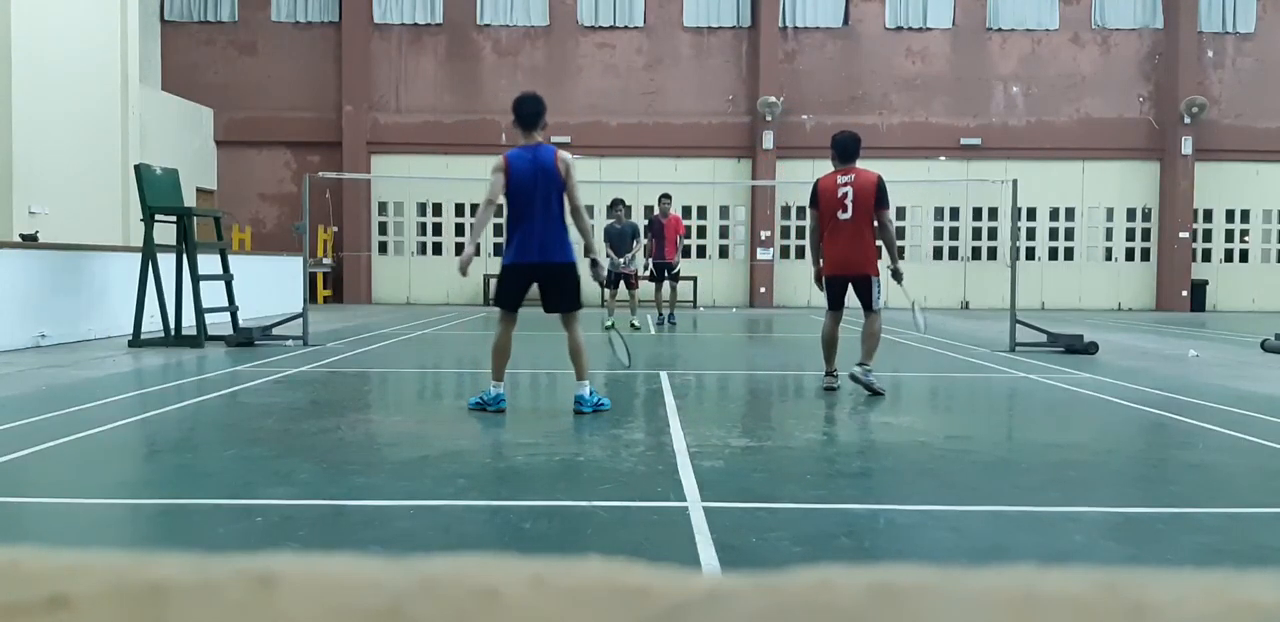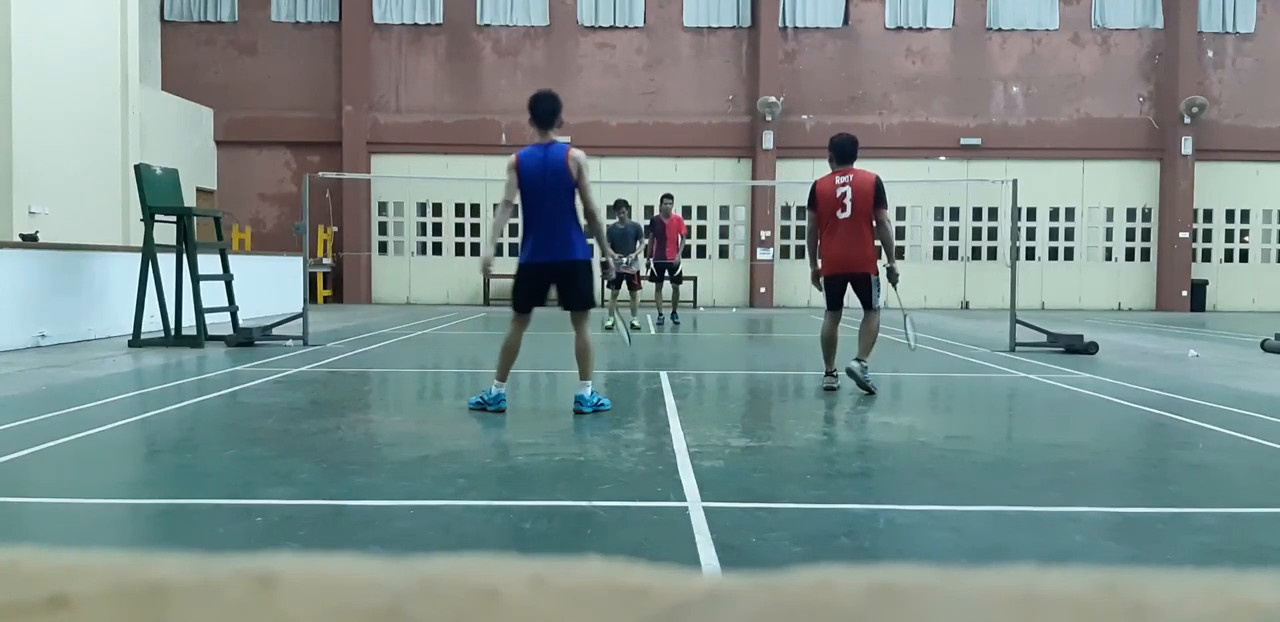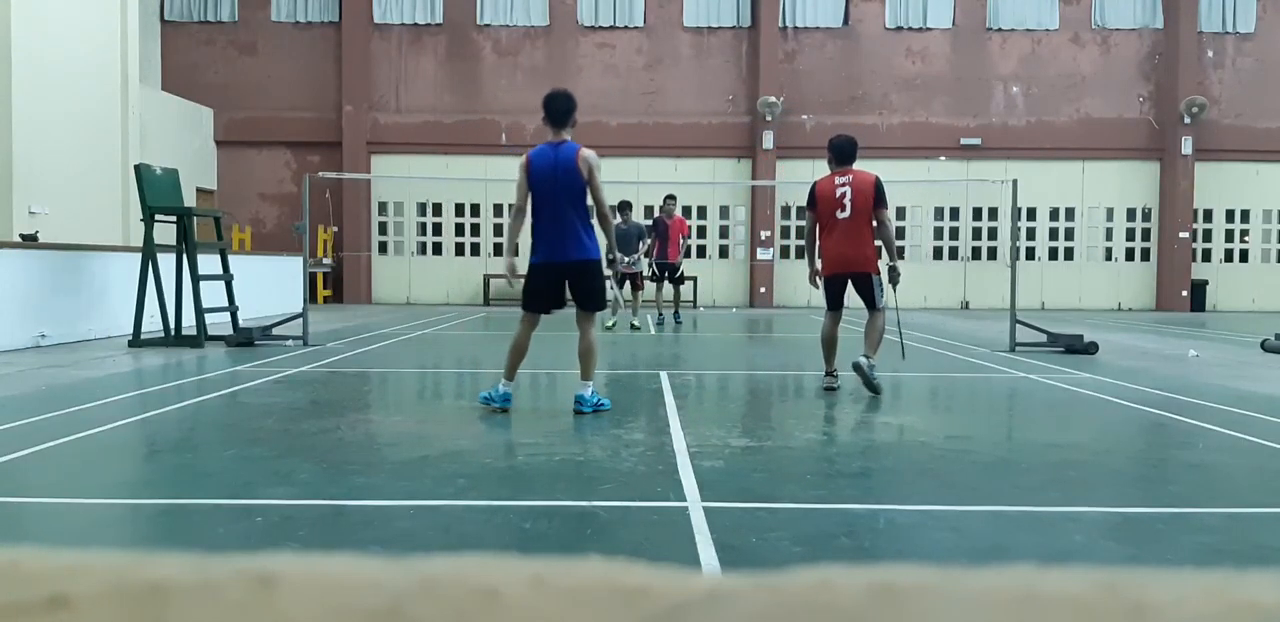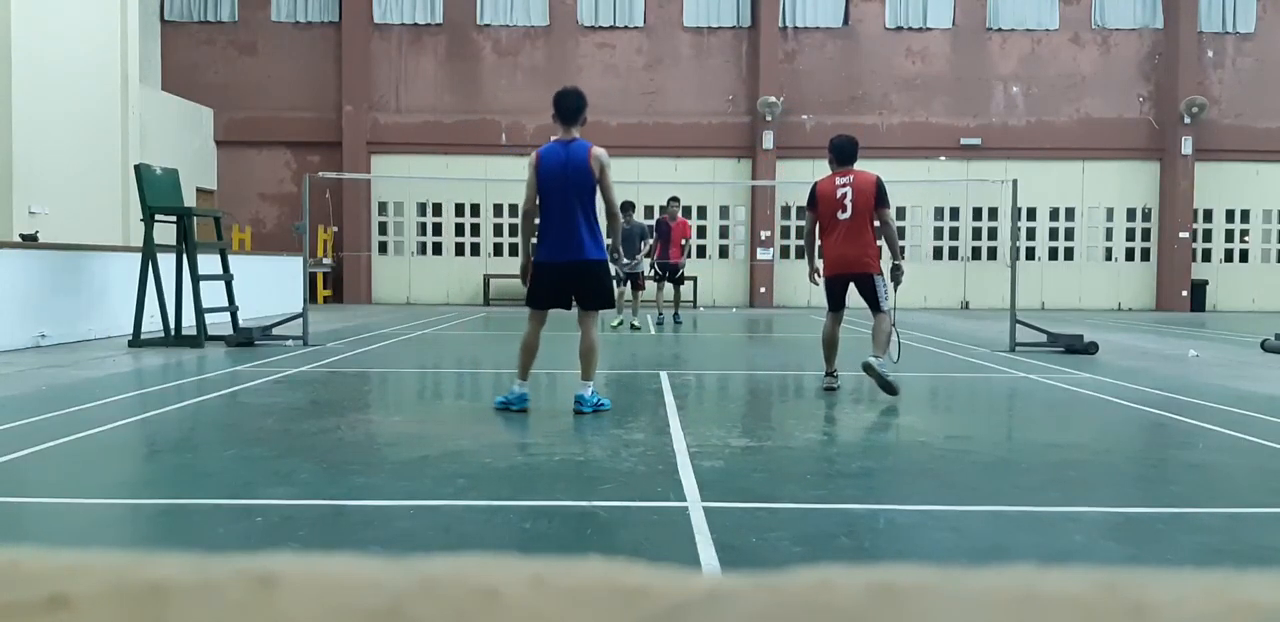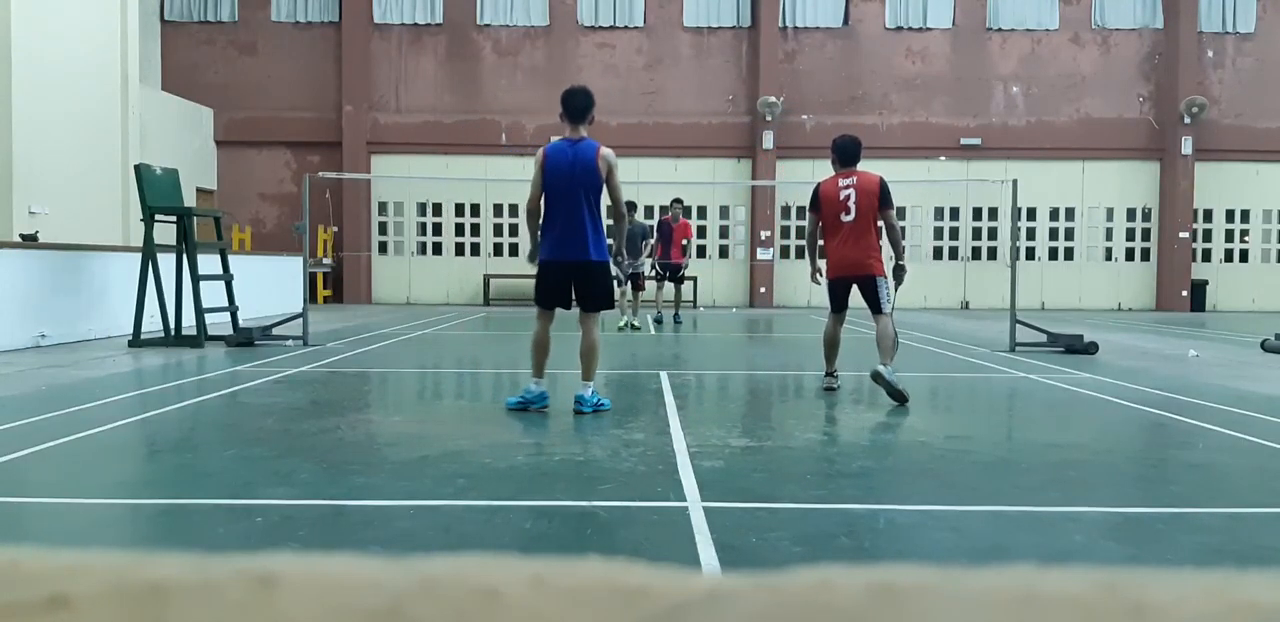
dt=0.1s
person 1, frame 1
left shoulder: (505, 163)
right shoulder: (562, 159)
left elbow: (490, 204)
right elbow: (577, 210)
left wrist: (471, 246)
right wrist: (593, 253)
left hip: (518, 257)
right hip: (558, 257)
left knee: (506, 323)
right knee: (571, 324)
left ankle: (495, 392)
right ankle: (584, 393)
person 1, frame 2
left shoulder: (517, 161)
right shoulder: (574, 157)
left elbow: (506, 205)
right elbow: (590, 210)
left wrist: (489, 247)
right wrist: (606, 252)
left hip: (534, 257)
right hip: (574, 255)
left knee: (519, 323)
right knee: (581, 323)
left ankle: (496, 392)
right ankle: (586, 394)
person 1, frame 3
left shoulder: (529, 160)
right shoulder: (586, 157)
left elbow: (519, 210)
right elbow: (602, 210)
left wrist: (509, 255)
right wrist: (612, 249)
left hip: (544, 256)
right hip: (584, 255)
left knee: (527, 324)
right knee: (587, 323)
left ankle: (504, 390)
right ankle: (586, 394)
person 1, frame 4
left shoulder: (538, 157)
right shoulder: (597, 155)
left elbow: (529, 210)
right elbow: (612, 210)
left wrist: (524, 254)
right wrist: (616, 246)
left hip: (548, 255)
right hip: (589, 255)
left knee: (535, 321)
right knee: (588, 323)
left ankle: (519, 391)
right ankle: (586, 394)
person 1, frame 5
left shoulder: (545, 154)
right shoulder: (604, 156)
left elbow: (532, 206)
right elbow: (619, 210)
left wrist: (534, 245)
right wrist: (620, 248)
left hip: (553, 253)
right hip: (591, 254)
left knee: (544, 319)
right knee: (589, 322)
left ankle: (537, 388)
right ankle: (586, 394)
person 2, frame 1
left shoulder: (821, 184)
right shoulder: (874, 181)
left elbow: (815, 228)
right elbow: (885, 225)
left wrist: (816, 264)
right wrist: (894, 262)
left hip: (833, 264)
right hip: (864, 263)
left knee: (833, 316)
right knee: (873, 314)
left ankle: (830, 373)
right ankle: (863, 366)
person 2, frame 2
left shoulder: (819, 186)
right shoulder: (872, 181)
left elbow: (812, 230)
right elbow: (883, 224)
left wrist: (814, 265)
right wrist: (891, 262)
left hip: (831, 263)
right hip: (863, 261)
left knee: (832, 316)
right knee: (872, 312)
left ankle: (830, 373)
right ankle: (860, 362)
person 2, frame 3
left shoulder: (818, 187)
right shoulder: (871, 181)
left elbow: (810, 230)
right elbow: (884, 224)
left wrist: (811, 265)
right wrist: (894, 260)
left hip: (832, 263)
right hip: (864, 261)
left knee: (832, 316)
right knee: (877, 311)
left ankle: (830, 374)
right ankle: (867, 357)
person 2, frame 4
left shoulder: (819, 187)
right shoulder: (873, 182)
left elbow: (810, 229)
right elbow: (887, 223)
left wrist: (811, 263)
right wrist: (897, 259)
left hip: (833, 264)
right hip: (865, 262)
left knee: (834, 317)
right knee: (882, 313)
left ankle: (830, 374)
right ankle: (877, 358)
person 2, frame 5
left shoulder: (822, 188)
right shoulder: (876, 182)
left elbow: (812, 231)
right elbow: (891, 224)
left wrist: (813, 263)
right wrist: (900, 260)
left hip: (837, 266)
right hip: (869, 264)
left knee: (835, 318)
right knee: (883, 317)
left ankle: (830, 375)
right ankle: (885, 367)
